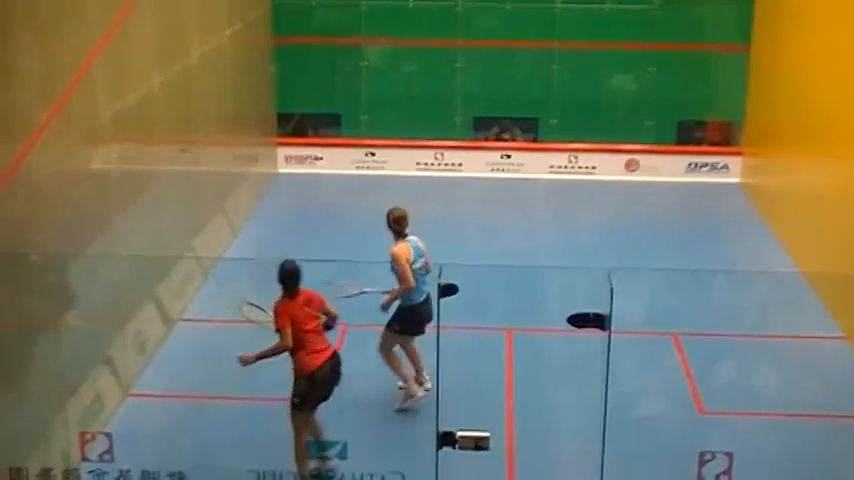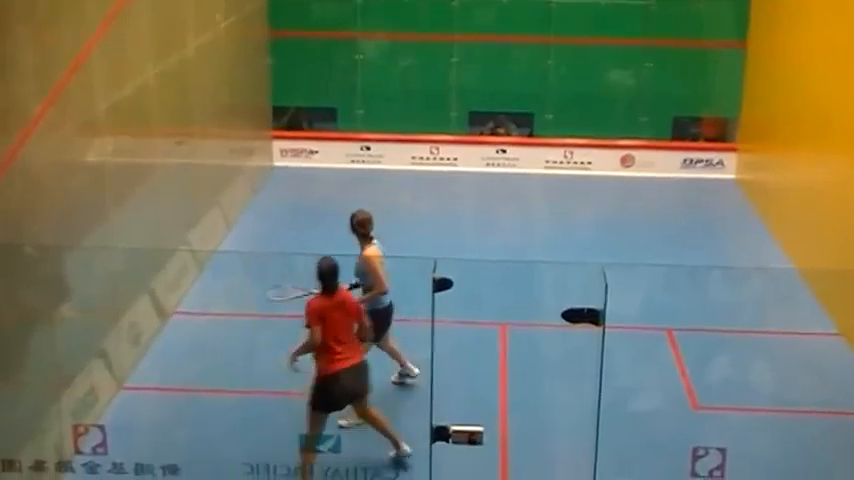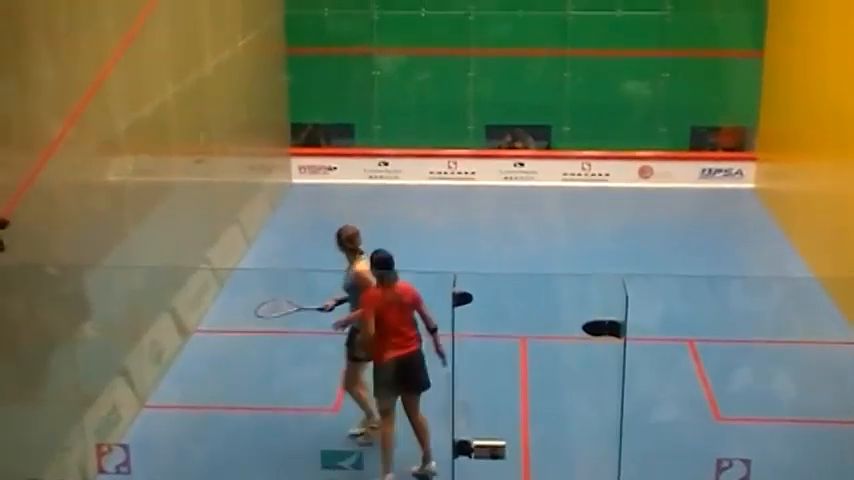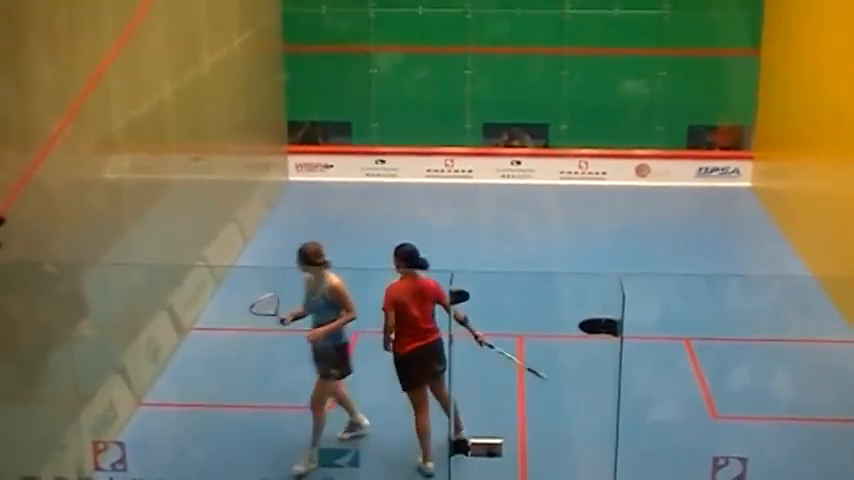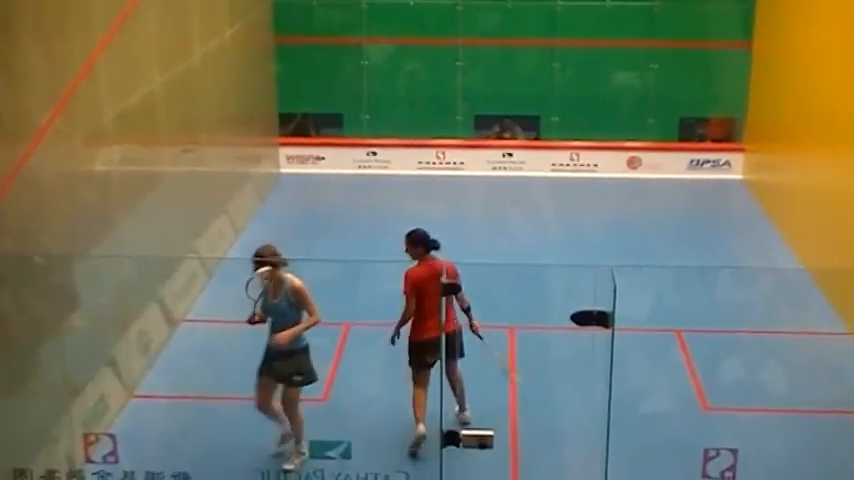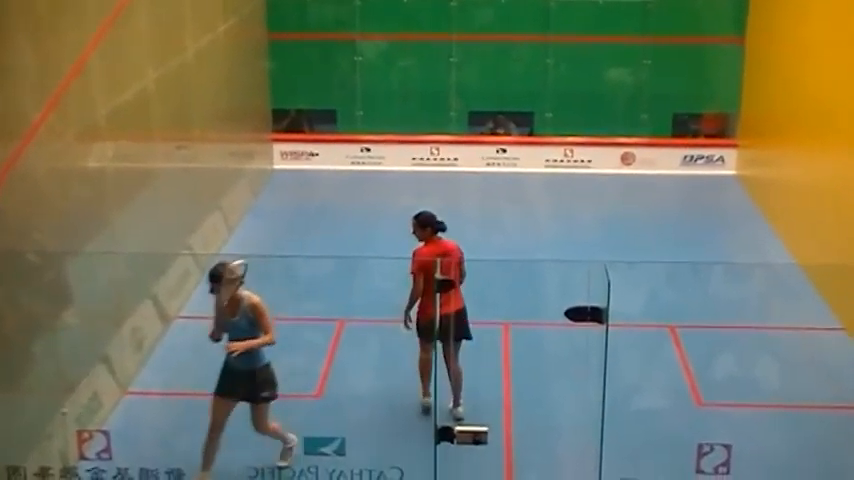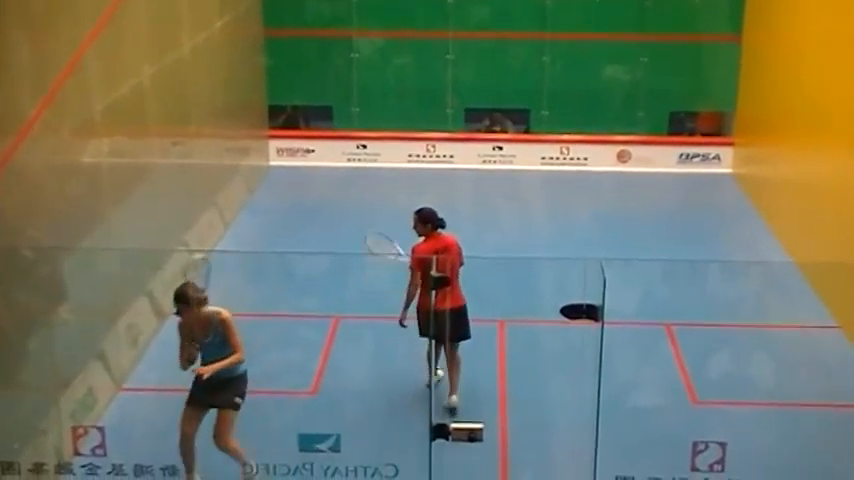
dt=0.2s
person 1, frame 1
left shoulder: (281, 307)
right shoulder: (311, 296)
left elbow: (286, 344)
right elbow: (333, 317)
left wrist: (255, 357)
left hip: (310, 370)
right hip: (330, 359)
left knee: (300, 427)
right knee: (304, 418)
right ankle: (324, 461)
person 1, frame 2
left shoulder: (314, 305)
right shoulder: (350, 299)
left elbow: (316, 341)
right elbow: (365, 332)
left wrist: (296, 354)
left hip: (331, 373)
right hip: (356, 365)
left knee: (314, 429)
right knee: (365, 411)
right ankle: (400, 447)
person 1, frame 3
left shoulder: (370, 296)
right shoulder: (408, 289)
left elbow: (369, 333)
right elbow: (428, 320)
left wrist: (358, 342)
right wrist: (437, 343)
left hip: (386, 360)
right hip: (412, 355)
left knee: (387, 418)
right knee: (414, 412)
person 1, frame 4
left shoulder: (393, 291)
right shoulder: (431, 284)
left elbow: (390, 326)
right elbow: (453, 311)
left wrist: (386, 339)
right wrist: (472, 331)
left hip: (407, 353)
right hip: (432, 346)
left knee: (420, 409)
right knee: (440, 392)
left ankle: (427, 461)
right ankle: (458, 430)
person 1, frame 5
left shoulder: (412, 274)
right shoulder: (448, 267)
left elbow: (410, 310)
right elbow: (460, 297)
left wrist: (397, 328)
right wrist: (471, 319)
left hip: (423, 336)
right hip: (450, 330)
left knee: (420, 385)
right knee: (453, 372)
left ankle: (420, 427)
right ankle: (463, 412)
person 1, frame 6
left shoulder: (420, 254)
right shoulder: (454, 247)
left elbow: (417, 289)
right elbow: (461, 276)
left wrist: (407, 310)
left hip: (429, 314)
right hip: (455, 311)
left knee: (426, 353)
right knee: (452, 361)
left ankle: (426, 396)
right ankle: (457, 406)
person 1, frame 7
left shoulder: (419, 250)
right shoulder: (453, 242)
left elbow: (415, 284)
left wrist: (405, 310)
left hip: (430, 308)
right hip: (455, 306)
left knee: (435, 344)
right knee: (452, 352)
left ankle: (432, 375)
right ankle: (453, 395)
person 2, frame 1
left shoulder: (397, 251)
right shoulder: (415, 241)
left elbow: (409, 284)
right elbow: (426, 270)
left wrist: (389, 299)
left hip: (410, 307)
right hip: (423, 301)
left knee: (385, 348)
right knee: (405, 342)
left ankle: (413, 390)
right ankle: (421, 380)
person 2, frame 2
left shoulder: (368, 255)
right shoulder: (374, 246)
left elbow: (382, 288)
left wrist: (358, 302)
left hip: (376, 312)
right hip: (383, 307)
right knee: (382, 342)
right ankle: (407, 370)
person 2, frame 3
left shoulder: (360, 270)
right shoulder: (355, 264)
left wrist: (349, 319)
right wrist: (336, 301)
right hip: (361, 327)
left knee: (350, 384)
right knee: (354, 379)
left ankle: (374, 422)
right ankle: (369, 420)
person 2, frame 4
left shoulder: (333, 284)
right shoulder: (310, 281)
left elbow: (351, 313)
left wrist: (324, 330)
right wrist: (293, 315)
left hip: (334, 347)
right hip: (321, 345)
left knee: (317, 404)
right knee: (332, 390)
left ankle: (312, 455)
right ankle: (358, 421)
person 2, frame 5
left shoulder: (294, 286)
right shoulder: (267, 284)
left elbow: (315, 317)
left wrist: (291, 333)
right wrist: (257, 317)
left hip: (295, 352)
right hip: (274, 350)
left knee: (289, 406)
right knee: (262, 403)
left ankle: (300, 448)
right ankle: (286, 429)
person 2, frame 6
left shoulder: (252, 303)
right shoulder: (222, 303)
left elbow: (271, 337)
right elbow: (216, 337)
left wrist: (245, 345)
right wrist: (217, 331)
left hip: (257, 371)
right hip: (232, 368)
left knee: (260, 426)
right knee: (215, 425)
left ankle: (289, 441)
person 2, frame 7
left shoulder: (222, 317)
right shoulder: (185, 325)
left elbow: (239, 355)
right elbow: (185, 365)
left wrist: (214, 367)
right wrist: (190, 349)
left hip: (233, 379)
right hip: (207, 378)
left knee: (221, 440)
right knee: (186, 434)
